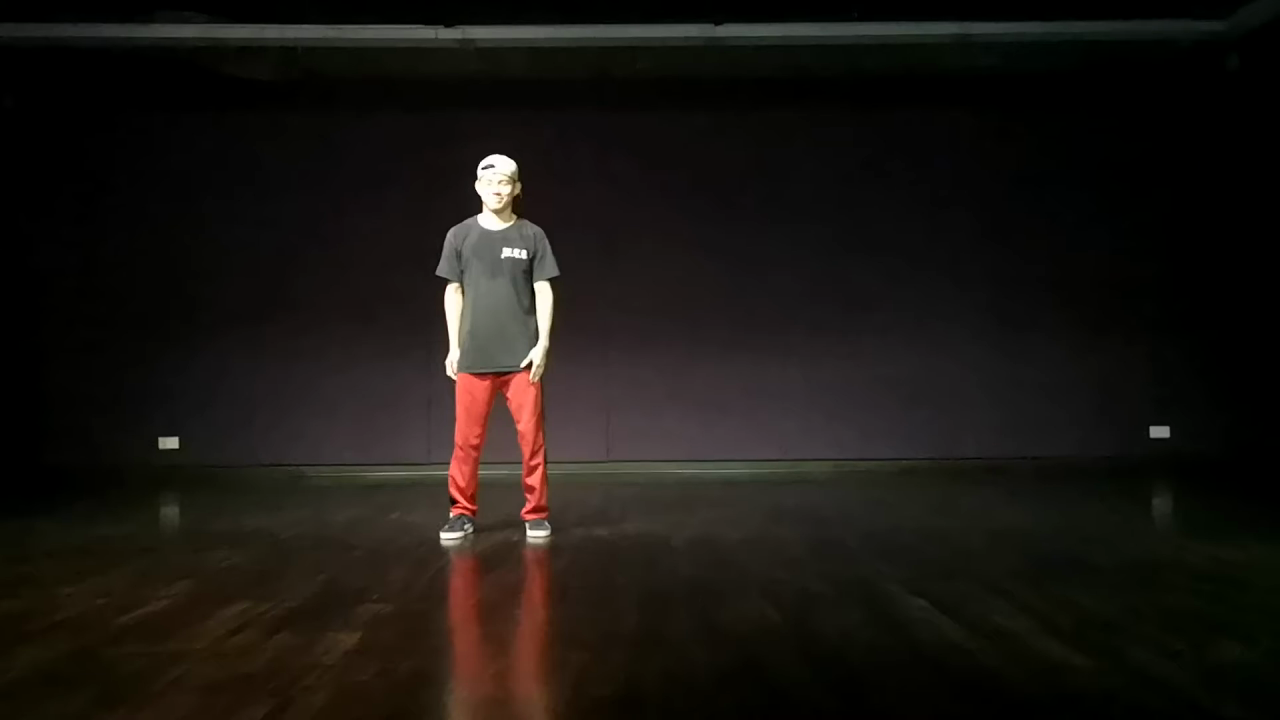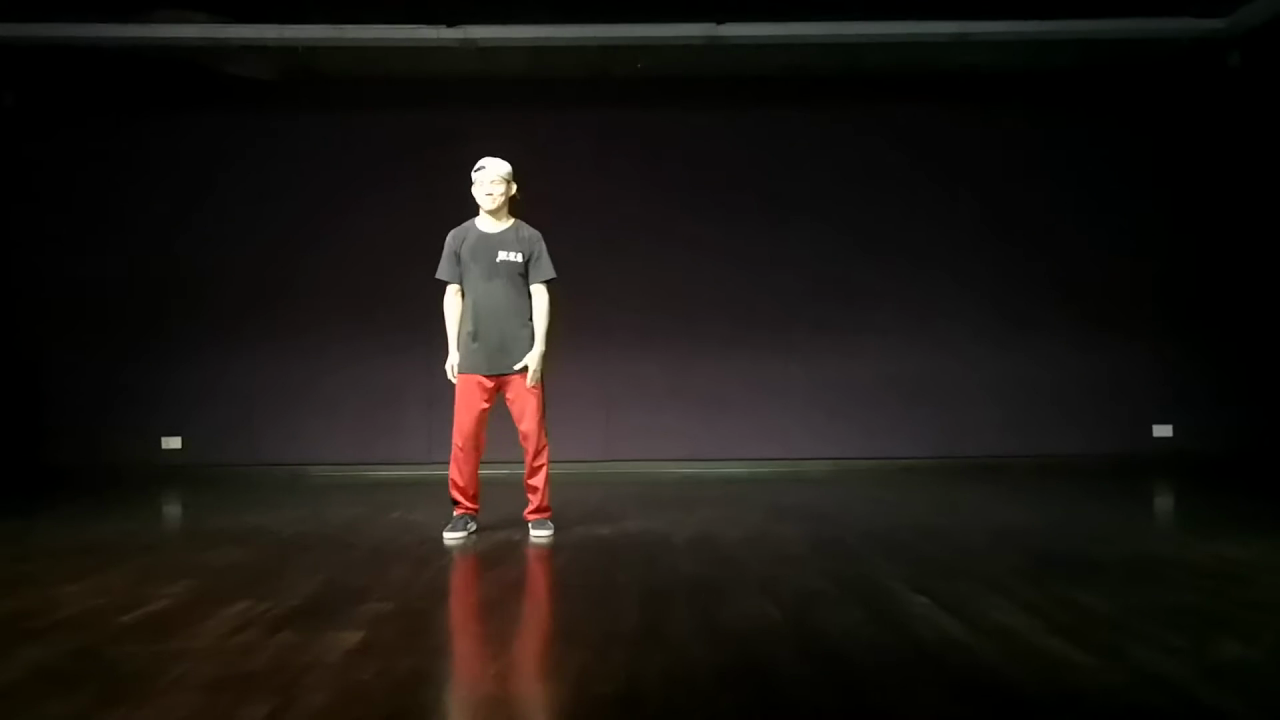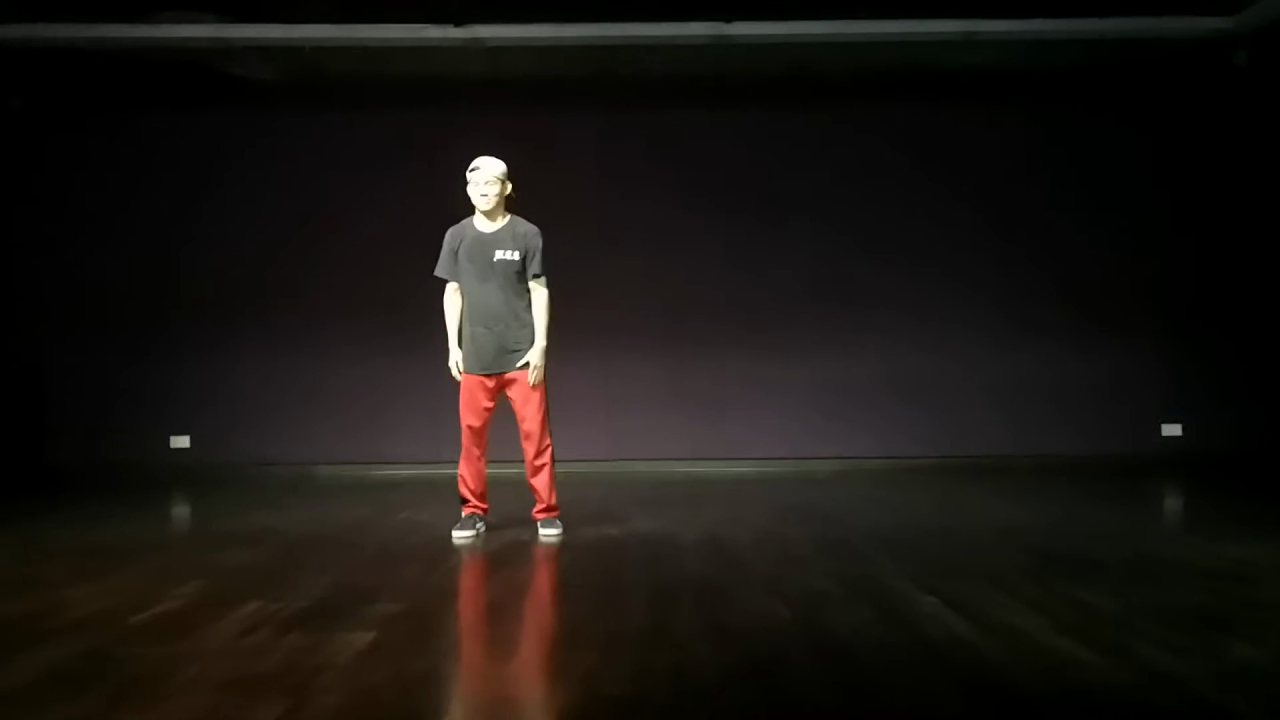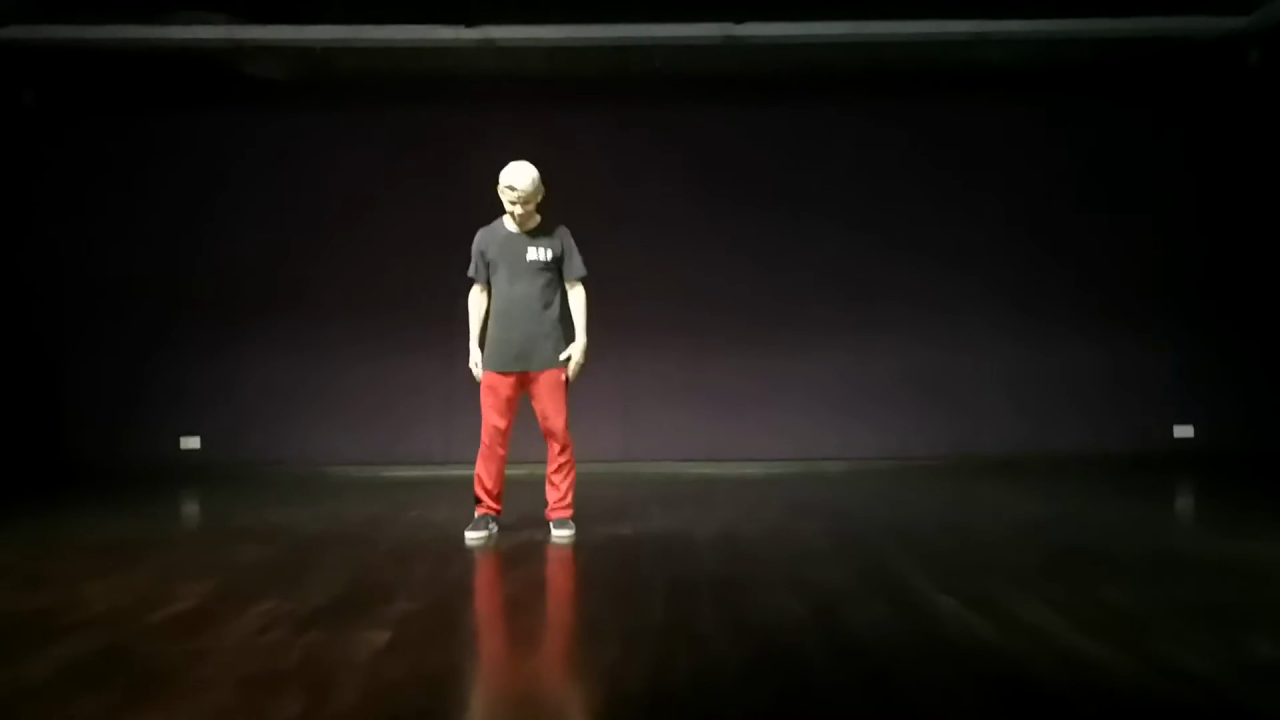
dt=0.4s
person 1, frame 1
left shoulder: (532, 235)
right shoulder: (460, 235)
left elbow: (543, 291)
right elbow: (453, 292)
left wrist: (543, 342)
right wrist: (454, 345)
left hip: (521, 355)
right hip: (474, 356)
left knee: (530, 436)
right knee: (466, 437)
left ankle: (535, 513)
right ankle: (462, 512)
person 1, frame 2
left shoulder: (528, 238)
right shoulder: (459, 238)
left elbow: (540, 294)
right elbow: (453, 295)
left wrist: (539, 347)
right wrist: (452, 349)
left hip: (520, 356)
right hip: (474, 357)
left knee: (533, 437)
right knee: (465, 438)
left ankle: (538, 512)
right ankle: (464, 512)
person 1, frame 3
left shoulder: (526, 234)
right shoulder: (457, 236)
left elbow: (539, 289)
right elbow: (452, 292)
left wrist: (540, 344)
right wrist: (453, 345)
left hip: (521, 353)
right hip: (476, 355)
left knee: (535, 434)
right knee: (471, 435)
left ankle: (546, 511)
right ankle: (474, 511)
person 1, frame 4
left shoulder: (558, 236)
right shoulder: (487, 237)
left elbow: (574, 287)
right elbow: (478, 291)
left wrist: (581, 338)
right wrist: (473, 344)
left hip: (548, 355)
right hip: (498, 355)
left knee: (557, 434)
right knee: (493, 435)
left ankle: (561, 511)
right ankle: (487, 510)
